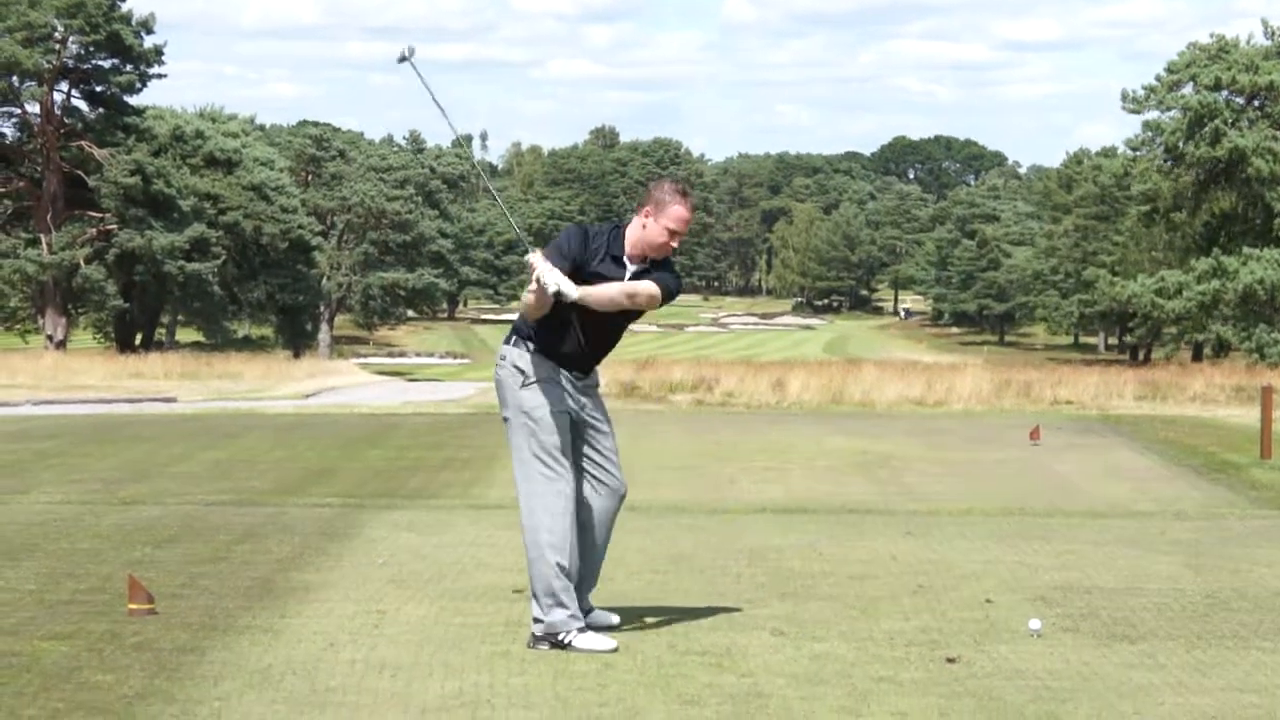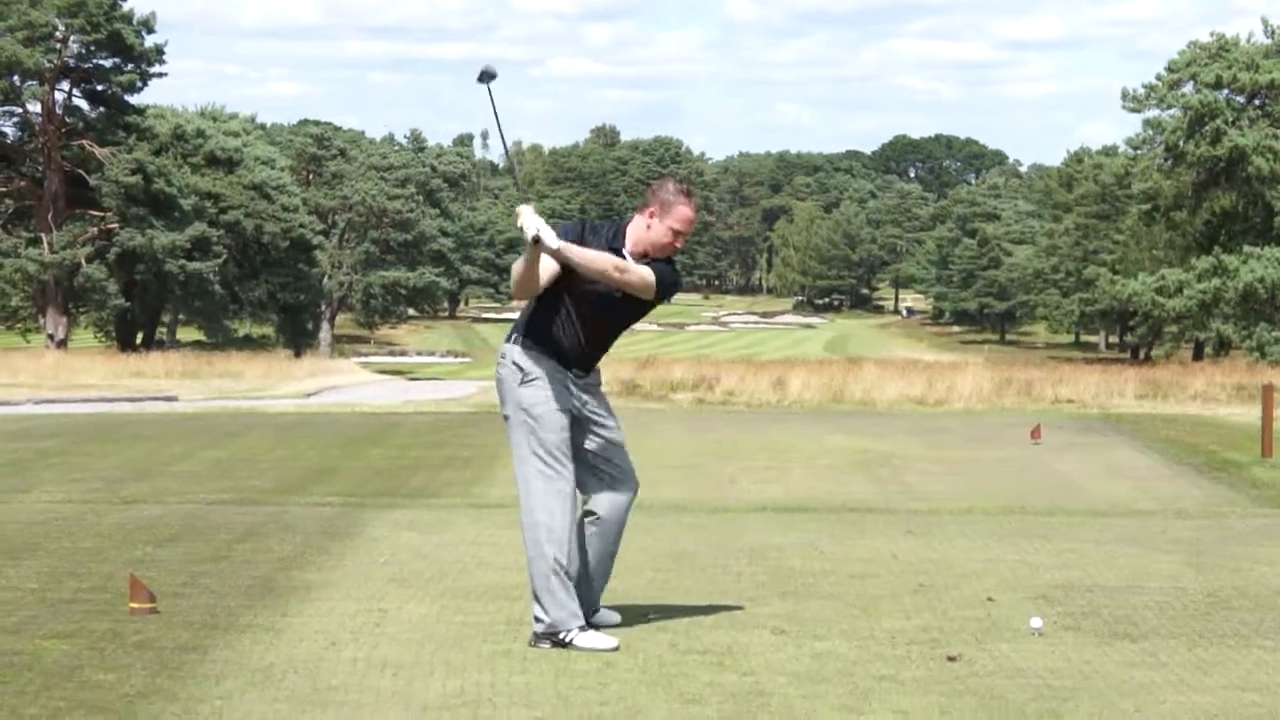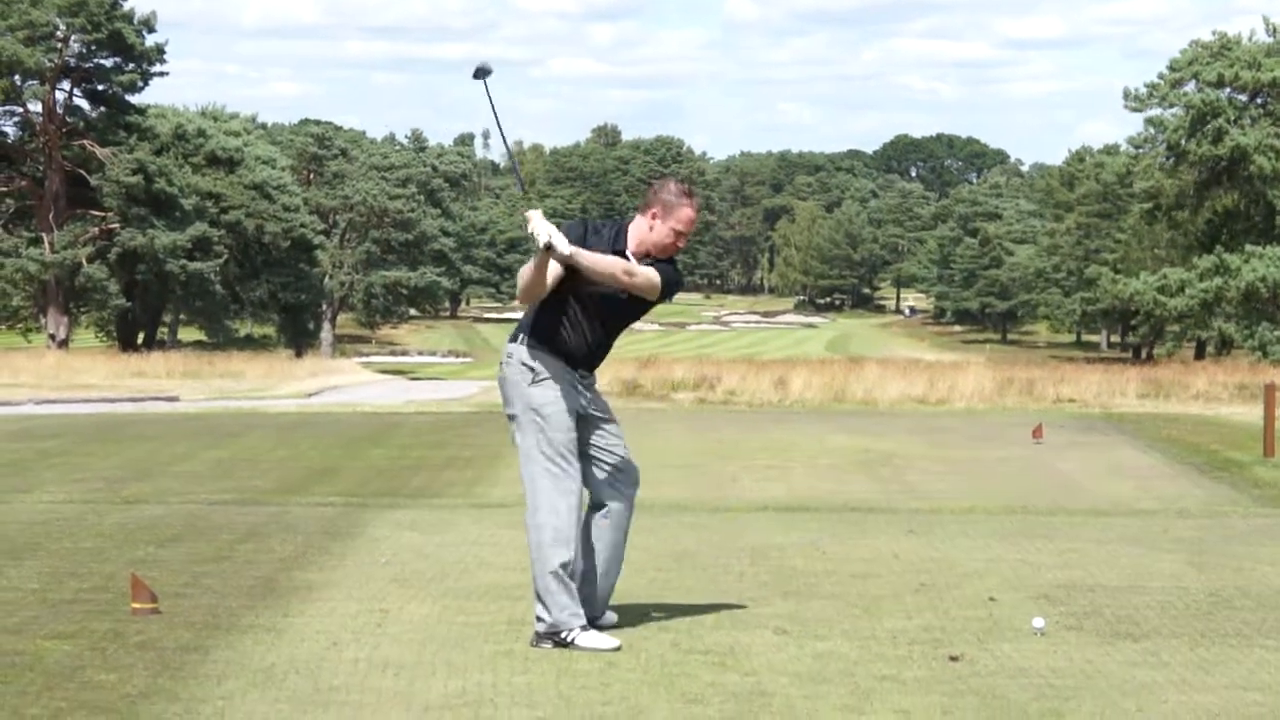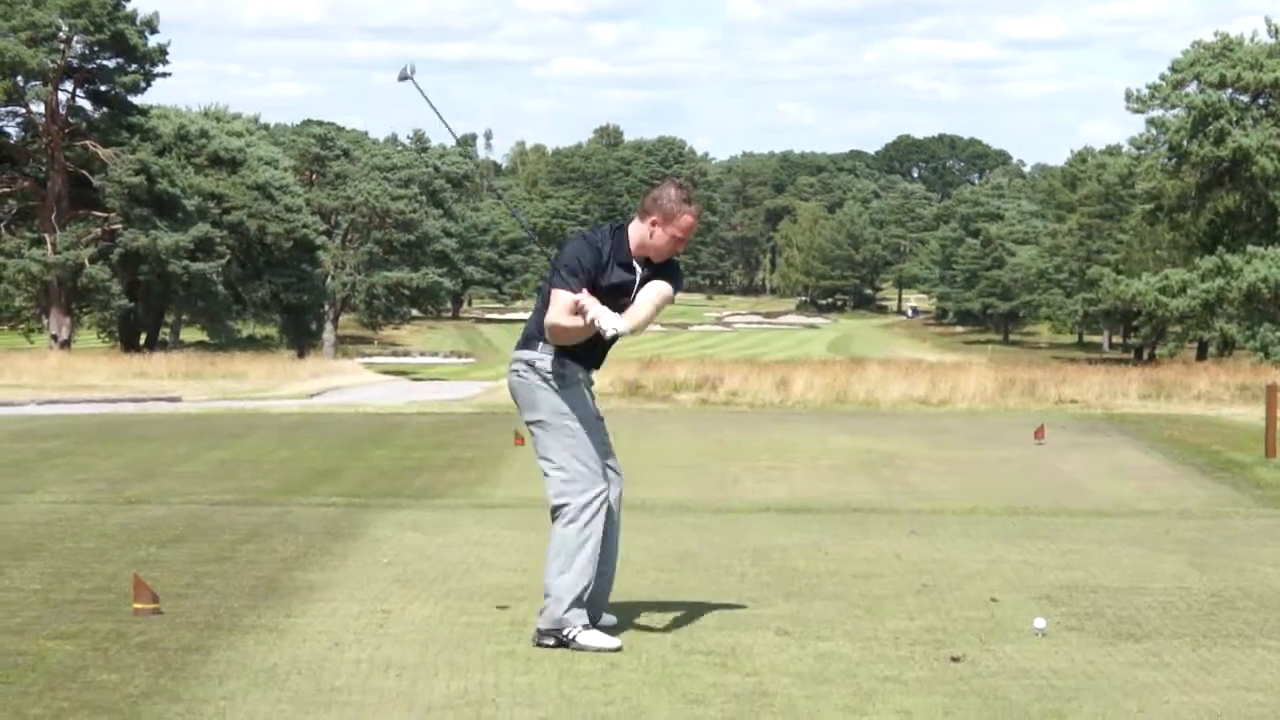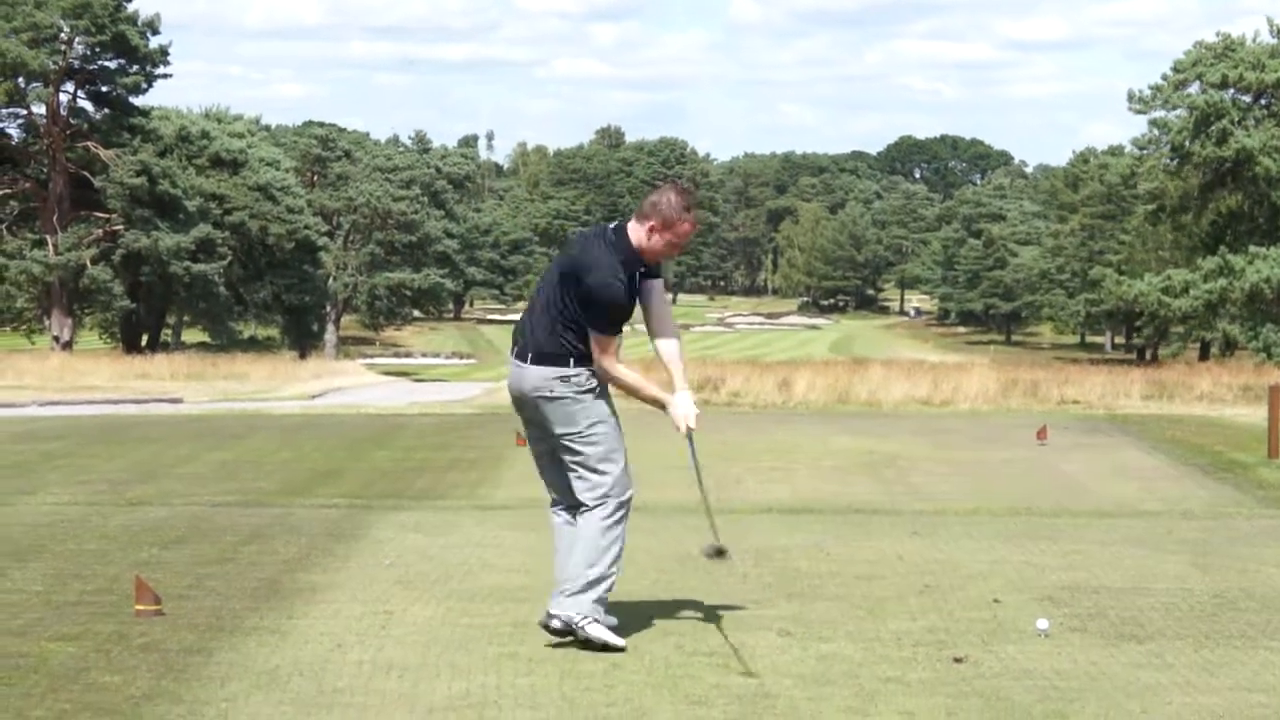
dt=0.1s
person 1, frame 1
left shoulder: (664, 279)
right shoulder: (580, 239)
left elbow: (625, 295)
right elbow: (531, 309)
left wrist: (572, 288)
right wrist: (542, 287)
left hip: (580, 380)
right hip: (530, 369)
left knee: (606, 489)
right knee: (551, 496)
left ankle: (573, 602)
right ankle: (554, 623)
person 1, frame 2
left shoulder: (664, 274)
right shoulder: (580, 233)
left elbow: (619, 273)
right elbow: (522, 290)
left wrist: (556, 246)
right wrist: (533, 249)
left hip: (582, 378)
right hip: (531, 367)
left knee: (618, 486)
right knee: (551, 495)
left ankle: (581, 602)
right ankle: (556, 622)
person 1, frame 3
left shoulder: (666, 274)
right shoulder: (584, 235)
left elbow: (624, 279)
right elbow: (527, 295)
left wrist: (564, 250)
right wrist: (545, 254)
left hip: (577, 376)
right hip: (536, 365)
left knee: (619, 482)
right knee: (556, 492)
left ankle: (585, 605)
right ankle: (559, 621)
person 1, frame 4
left shoulder: (665, 272)
right shoulder: (586, 248)
left elbow: (647, 306)
right elbow: (555, 327)
left wrist: (617, 322)
right wrist: (593, 320)
left hip: (572, 376)
right hip: (546, 371)
left knee: (604, 487)
right knee: (584, 490)
left ankle: (582, 606)
right ankle: (561, 619)
person 1, frame 5
right shoulder: (604, 274)
left elbow: (664, 328)
right elbow: (607, 365)
left wrist: (680, 390)
right wrist: (665, 399)
left hip: (529, 373)
right hip: (563, 380)
left knee: (568, 496)
right knee: (608, 492)
left ankle: (574, 605)
right ankle: (575, 610)
